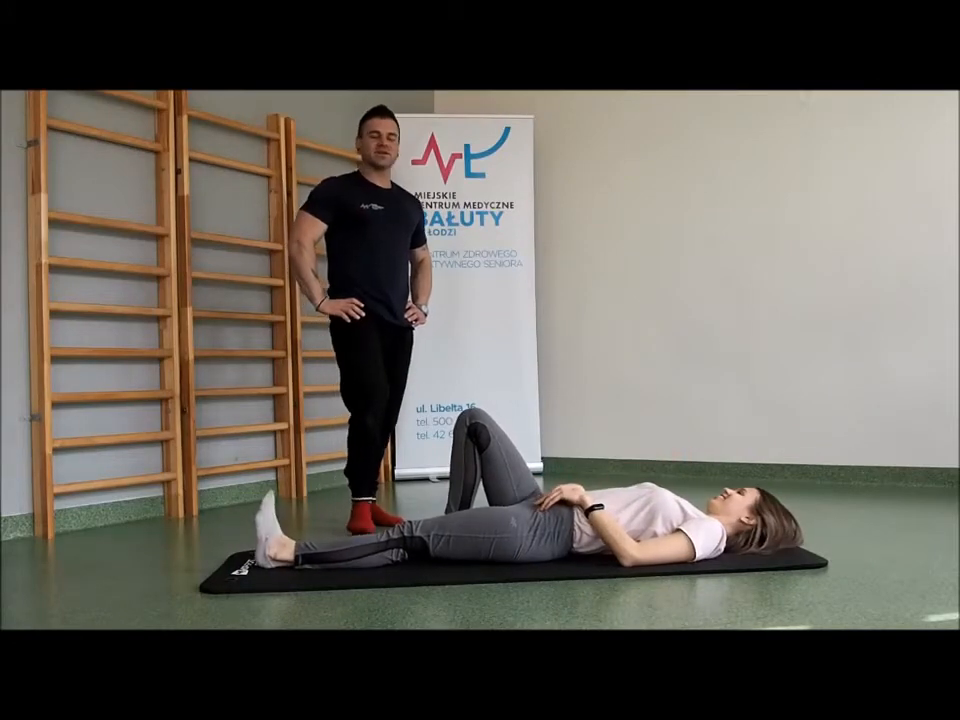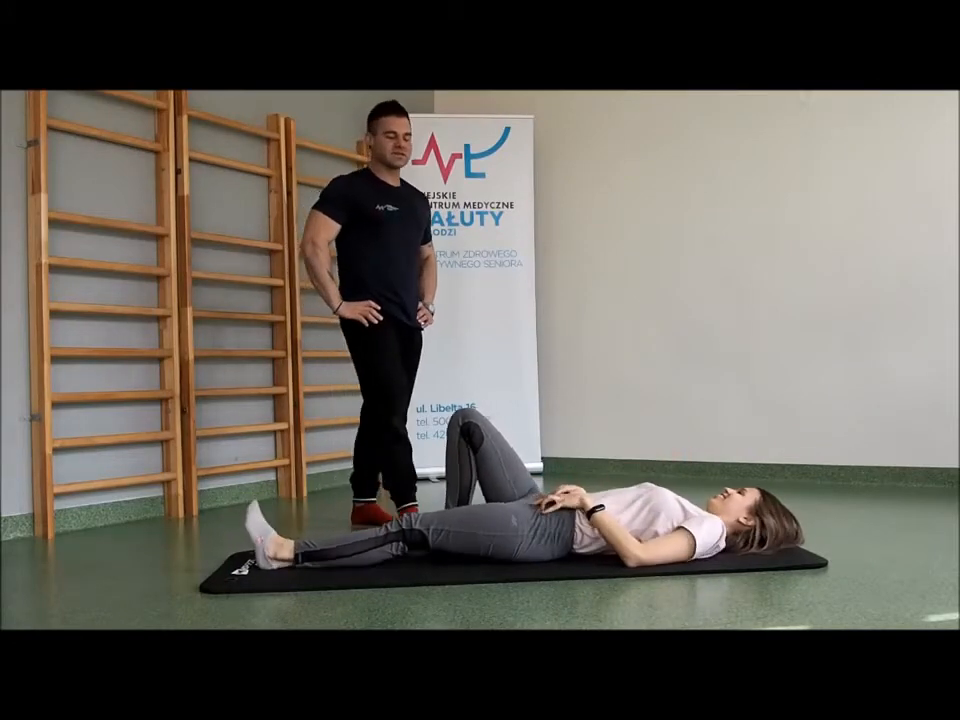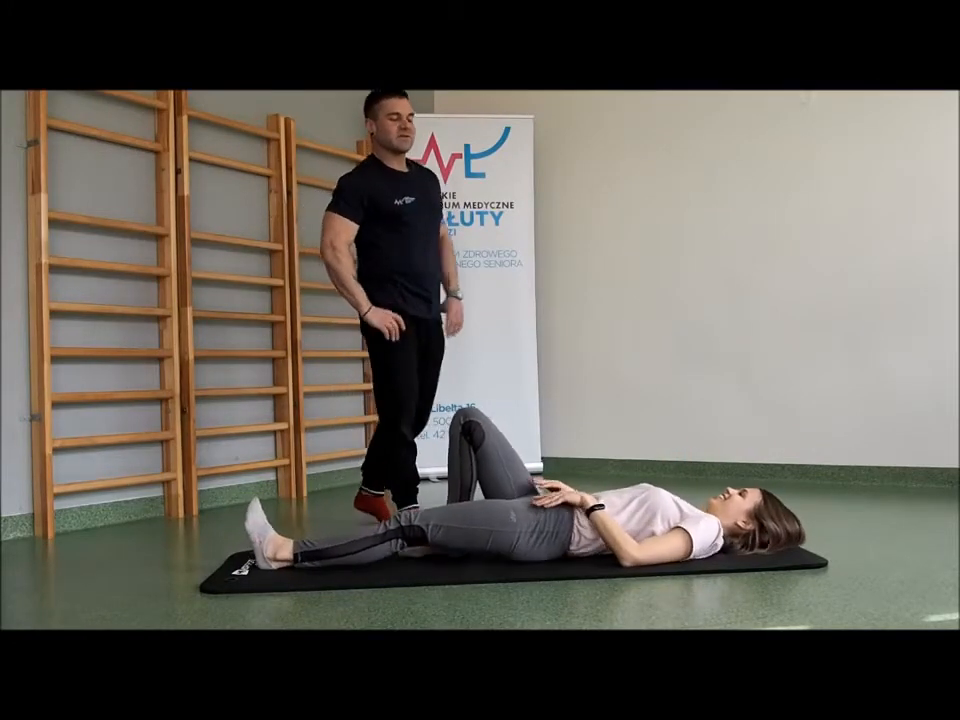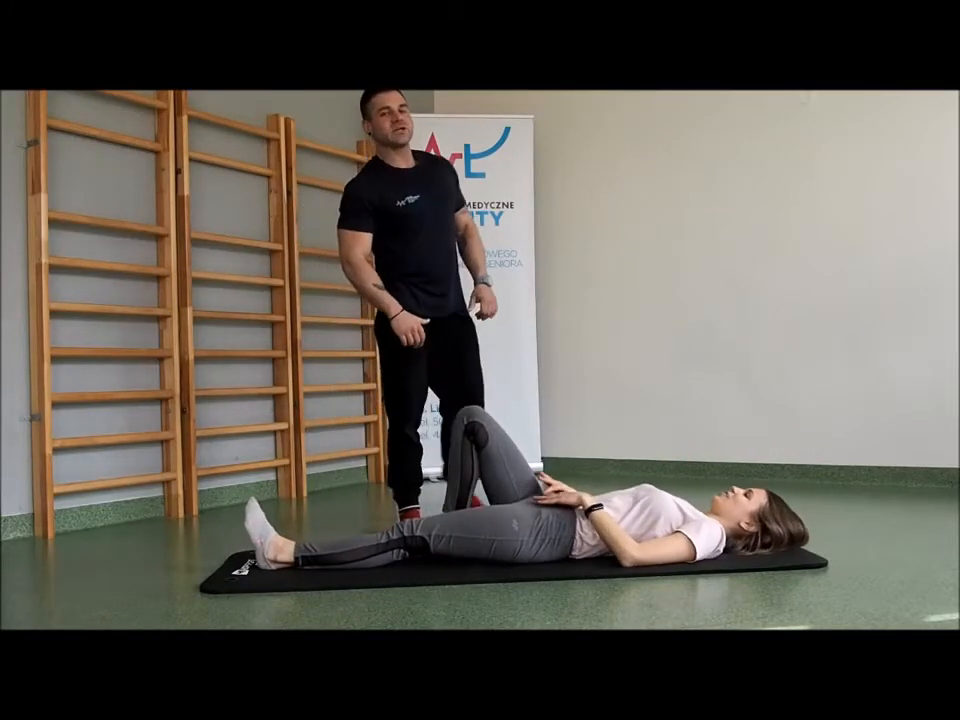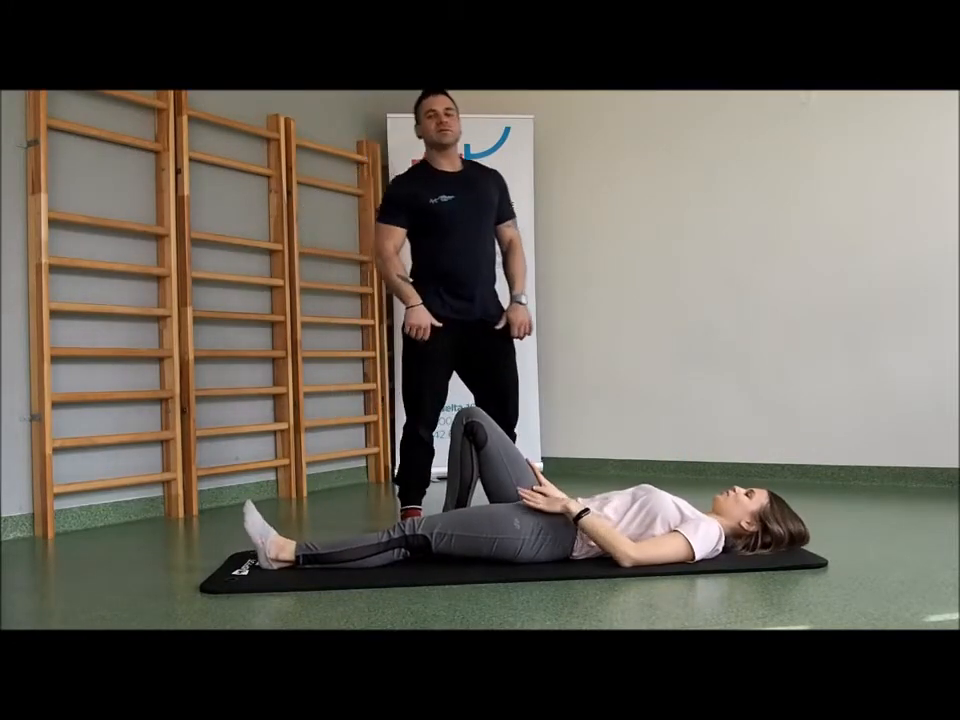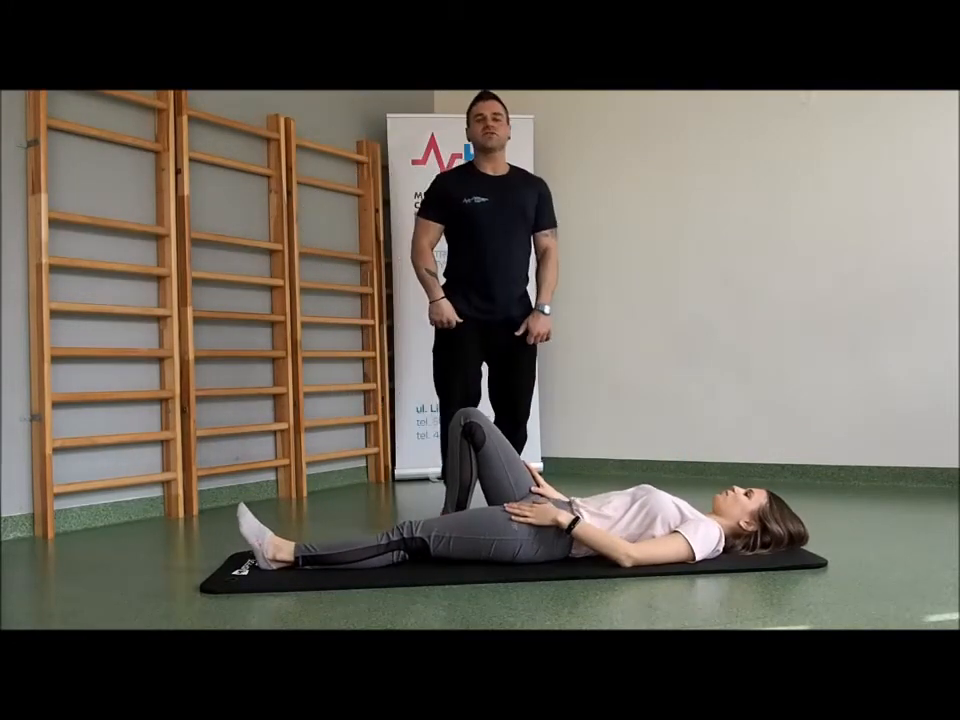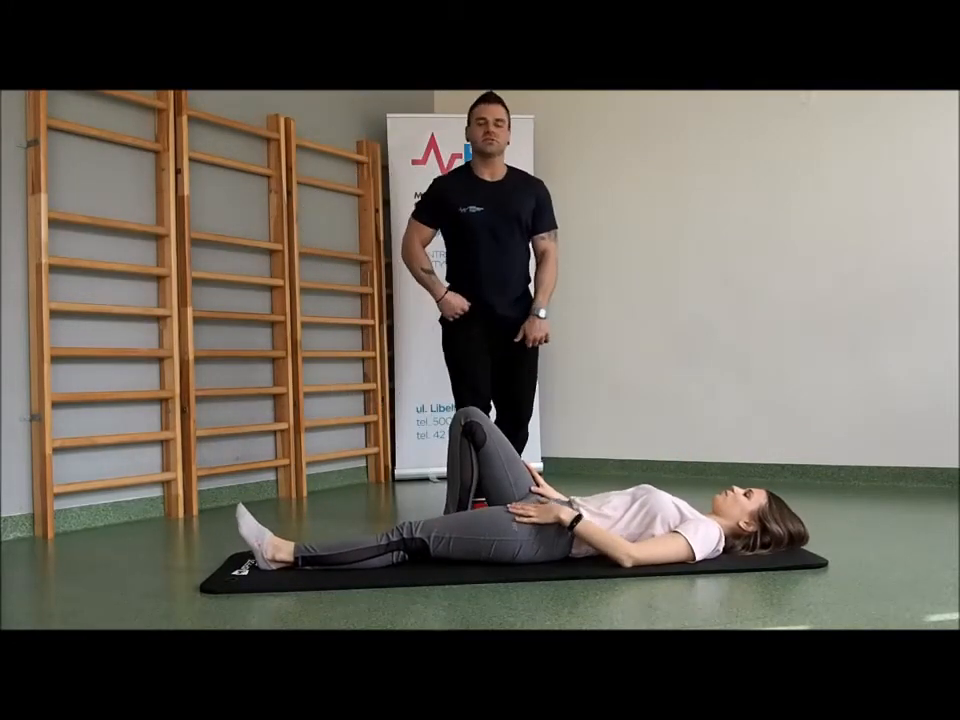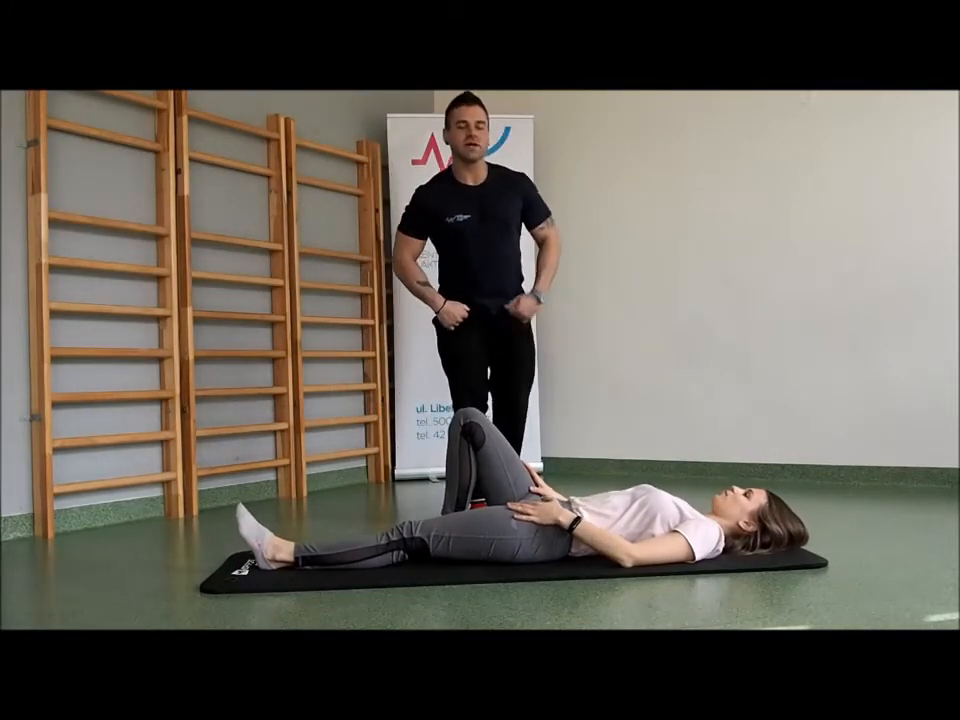
dt=0.4s
person 1, frame 1
left shoulder: (708, 537)
right shoulder: (691, 516)
left elbow: (632, 555)
left wrist: (585, 501)
right wrist: (576, 493)
left hip: (545, 534)
right hip: (546, 508)
left knee: (411, 537)
right knee: (473, 421)
left ankle: (289, 553)
right ankle: (455, 535)
person 1, frame 2
left shoulder: (709, 532)
right shoulder: (693, 517)
left elbow: (637, 555)
left wrist: (588, 503)
right wrist: (577, 496)
left hip: (546, 534)
right hip: (544, 507)
left knee: (409, 527)
right knee: (467, 423)
left ankle: (288, 553)
right ankle: (453, 535)
person 1, frame 3
left shoulder: (706, 532)
right shoulder: (691, 515)
left elbow: (633, 555)
left wrist: (585, 502)
right wrist: (571, 491)
left hip: (545, 532)
right hip: (545, 509)
left knee: (408, 523)
right knee: (468, 421)
left ankle: (286, 552)
right ankle: (451, 537)
person 1, frame 4
left shoulder: (709, 537)
right shoulder: (693, 518)
left elbow: (631, 554)
left wrist: (586, 501)
right wrist: (571, 492)
left hip: (547, 535)
right hip: (547, 509)
left knee: (410, 535)
right knee: (471, 420)
left ankle: (289, 555)
right ankle: (451, 530)
person 1, frame 5
left shoulder: (707, 536)
right shoulder: (692, 517)
left elbow: (630, 554)
left wrist: (573, 509)
right wrist: (559, 493)
left hip: (547, 536)
right hip: (557, 512)
left knee: (411, 535)
right knee: (470, 420)
left ankle: (291, 554)
right ankle: (449, 535)
person 1, frame 6
left shoulder: (707, 537)
right shoulder: (692, 518)
left elbow: (629, 554)
left wrist: (563, 519)
right wrist: (556, 495)
left hip: (548, 537)
right hip: (553, 511)
left knee: (409, 537)
right knee: (469, 420)
left ankle: (289, 553)
right ankle: (451, 533)
person 1, frame 7
left shoulder: (707, 537)
right shoulder: (691, 518)
left elbow: (630, 554)
left wrist: (566, 516)
right wrist: (556, 495)
left hip: (548, 538)
right hip: (551, 512)
left knee: (409, 538)
right knee: (470, 421)
left ankle: (289, 555)
right ankle: (452, 533)
person 1, frame 8
left shoulder: (707, 537)
right shoulder: (691, 518)
left elbow: (630, 554)
left wrist: (566, 518)
right wrist: (556, 495)
left hip: (544, 536)
right hip: (549, 511)
left knee: (408, 538)
right knee: (469, 420)
left ankle: (289, 554)
right ankle: (450, 532)
person 2, frame 1
left shoulder: (409, 203)
right shoulder: (336, 190)
left elbow: (422, 260)
right elbow: (299, 244)
left wrist: (421, 305)
right wrist: (322, 300)
left hip: (399, 325)
right hip: (357, 319)
left knee: (386, 416)
right knee: (370, 406)
left ankle: (368, 500)
right ankle: (361, 505)
person 2, frame 2
left shoulder: (417, 199)
right shoulder: (348, 189)
left elbow: (427, 257)
right elbow: (313, 245)
left wrist: (427, 303)
right wrist: (339, 303)
left hip: (409, 323)
right hip: (370, 319)
left knee: (381, 414)
right knee: (390, 411)
left ankle: (364, 501)
right ankle: (407, 507)
person 2, frame 3
left shoulder: (427, 179)
right shoulder: (359, 183)
right elbow: (333, 249)
left wrist: (453, 293)
right wrist: (366, 309)
left hip: (429, 316)
right hip: (391, 317)
left knee: (416, 413)
right knee: (400, 412)
left ankle: (371, 490)
right ankle: (409, 510)
person 2, frame 4
left shoulder: (440, 169)
right shoulder: (365, 188)
left elbow: (465, 227)
right elbow: (354, 260)
left wrist: (482, 280)
right wrist: (395, 312)
left hip: (453, 312)
right hip: (406, 318)
left knee: (467, 404)
right knee: (406, 417)
right ankle: (409, 508)
person 2, frame 5
left shoulder: (490, 180)
right shoulder: (408, 186)
left elbow: (511, 242)
right elbow: (386, 251)
left wrist: (519, 300)
right wrist: (413, 304)
left hip: (487, 318)
right hip: (433, 321)
left knee: (503, 414)
right knee: (422, 419)
right ankle: (411, 508)
person 2, frame 6
left shoulder: (534, 187)
right shoulder: (449, 185)
left elbow: (548, 251)
right elbow: (422, 245)
left wrist: (542, 309)
right wrist: (436, 297)
left hip: (515, 320)
right hip: (461, 318)
left knee: (513, 416)
right knee: (459, 411)
person 2, frame 7
left shoulder: (532, 190)
right shoulder: (446, 189)
left elbow: (547, 253)
right elbow: (411, 246)
left wrist: (539, 313)
right wrist: (441, 294)
left hip: (518, 320)
right hip: (466, 318)
left knee: (516, 416)
right knee: (473, 410)
person 2, frame 8
left shoulder: (516, 185)
right shoulder: (430, 197)
left elbow: (550, 239)
right elbow: (403, 258)
left wrist: (537, 295)
right wrist: (439, 304)
left hip: (513, 317)
right hip: (461, 319)
left knee: (513, 411)
right knee: (471, 411)
